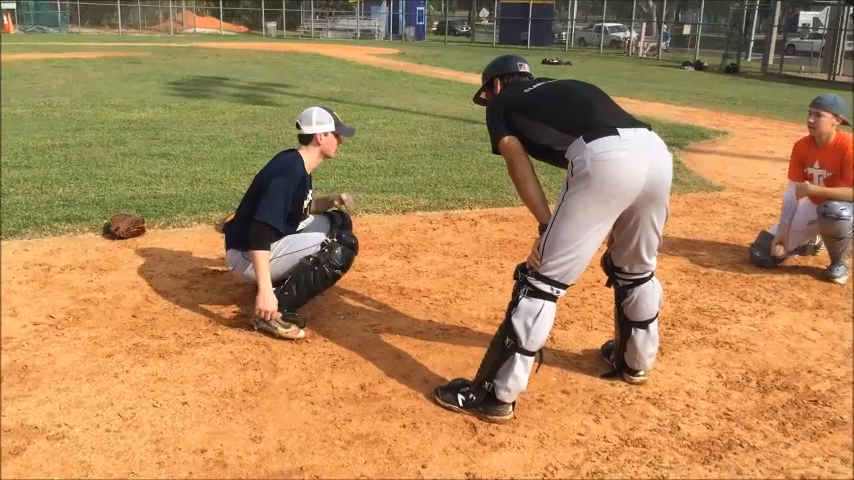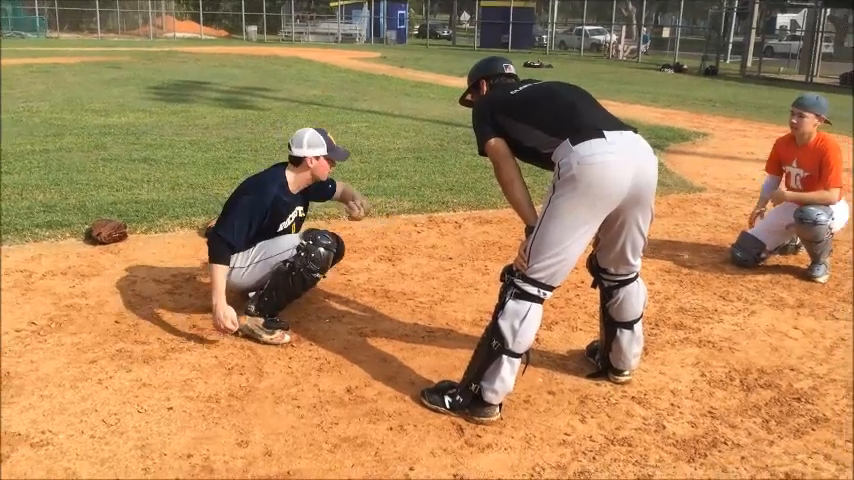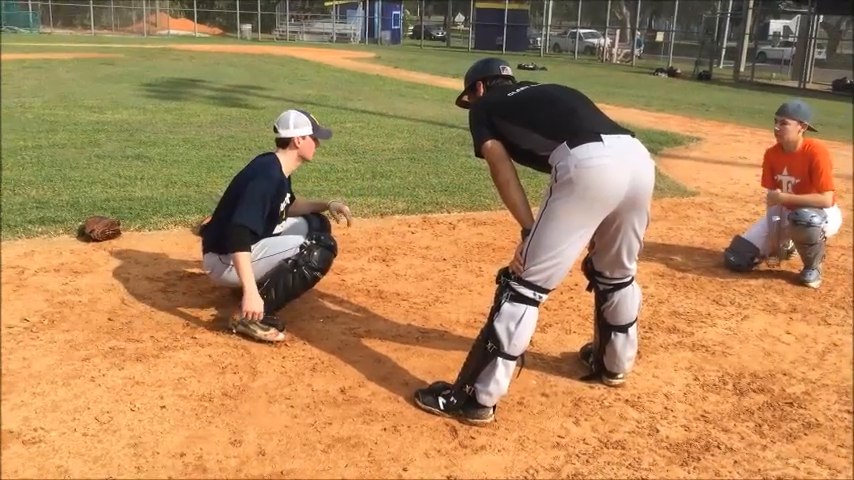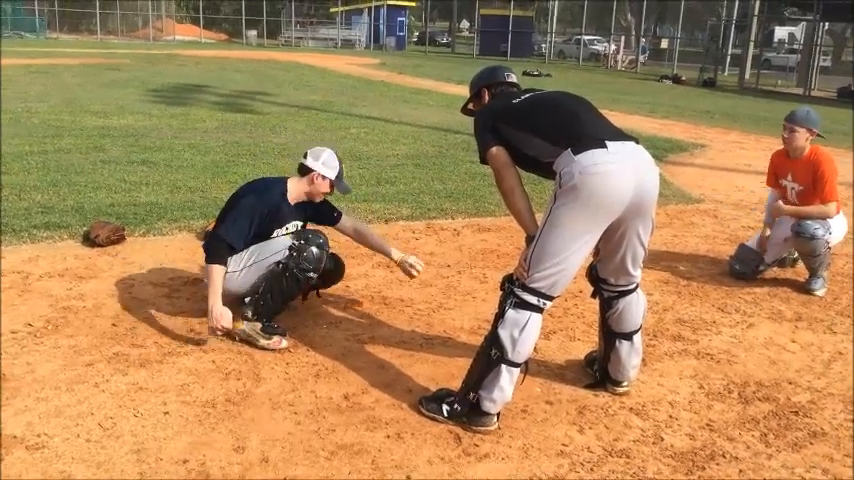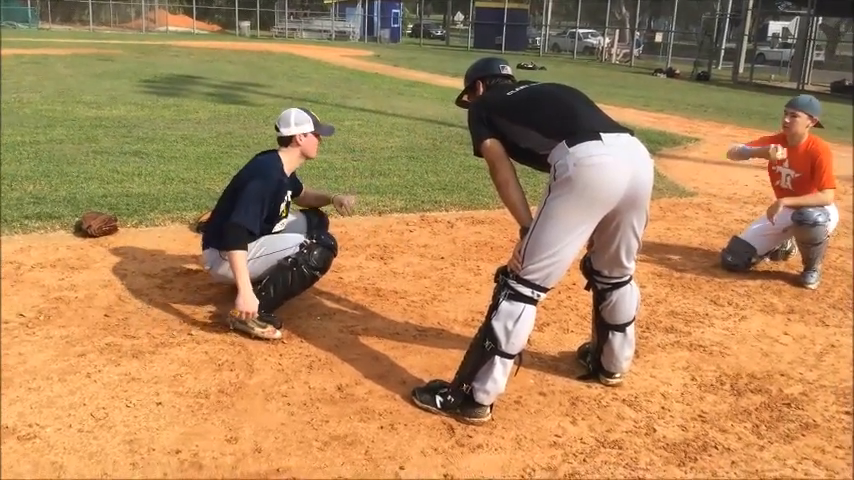
dt=1s
person 1, frame 1
left shoulder: (501, 103)
right shoulder: (567, 88)
left elbow: (518, 162)
left wrist: (547, 226)
left hip: (606, 160)
right hip: (656, 152)
left knee: (542, 280)
right knee: (636, 268)
left ankle: (494, 394)
right ankle: (635, 361)
person 1, frame 2
left shoulder: (487, 105)
right shoulder: (552, 90)
left elbow: (505, 165)
left wrist: (534, 229)
right wrist: (594, 223)
left hip: (592, 162)
right hip: (641, 155)
left knee: (528, 282)
right knee: (621, 268)
left ankle: (481, 395)
right ankle: (620, 360)
person 1, frame 3
left shoulder: (484, 106)
right shoulder: (550, 93)
left elbow: (502, 168)
left wrist: (530, 231)
left hip: (589, 167)
right hip: (638, 159)
left knee: (525, 285)
right knee: (616, 272)
left ankle: (475, 398)
right ankle: (613, 363)
person 1, frame 4
left shoulder: (489, 114)
right shoulder: (553, 100)
left elbow: (507, 175)
left wrist: (534, 238)
left hip: (594, 173)
right hip: (642, 165)
left knee: (528, 291)
right knee: (621, 279)
left ankle: (478, 405)
right ankle: (618, 371)
person 1, frame 5
left shoulder: (483, 106)
right shoulder: (549, 92)
left elbow: (501, 168)
left wrist: (528, 230)
left hip: (590, 165)
right hip: (637, 158)
left knee: (523, 283)
right knee: (615, 272)
left ankle: (472, 396)
right ankle: (611, 363)
person 2, frame 1
left shoulder: (300, 166)
right shoulder: (290, 171)
left elbow: (304, 208)
right elbow: (260, 233)
left wrist: (331, 202)
right wrist: (265, 290)
right hip: (248, 257)
left knee: (339, 222)
right knee: (343, 245)
left ankle: (283, 282)
right ankle: (273, 312)
person 2, frame 2
left shoulder: (302, 181)
right shoulder: (267, 191)
left elbow: (343, 189)
right elbow: (220, 247)
left wrist: (356, 200)
right wrist: (219, 303)
left hip: (252, 257)
right hip: (236, 264)
left knee: (333, 246)
right knee: (319, 248)
left ankle: (265, 287)
right ankle: (257, 315)
person 2, frame 3
left shoulder: (278, 169)
right shoulder: (267, 175)
left elbow: (288, 206)
right elbow: (238, 236)
left wrist: (327, 205)
right wrist: (251, 292)
right hip: (226, 260)
left knee: (317, 225)
right knee: (322, 248)
left ankle: (261, 283)
right ankle: (250, 316)
person 2, frame 4
left shoulder: (309, 201)
right shoulder: (261, 197)
left elbow: (352, 228)
right elbow: (217, 248)
left wrist: (398, 257)
right wrist: (215, 306)
left hip: (256, 266)
right hip: (230, 271)
left knee: (331, 267)
right knee: (312, 246)
left ankle: (257, 298)
right ankle: (253, 319)
person 2, frame 5
left shoulder: (282, 167)
right shoulder: (266, 174)
left elbow: (301, 196)
right elbow: (235, 236)
left wrist: (331, 198)
right wrist: (245, 292)
right hip: (225, 257)
left knee: (315, 221)
right knee: (321, 247)
left ankle: (261, 281)
right ankle: (252, 311)
person 3, frame 1
right shoulder: (801, 146)
right elbow: (793, 191)
left wrist: (813, 189)
right wrist: (783, 231)
right hip: (813, 206)
left knee: (834, 212)
right knee: (762, 255)
right ankle: (810, 242)
person 3, frame 2
left shoulder: (828, 147)
right shoulder: (782, 143)
left elbow: (832, 196)
right elbow: (772, 178)
left wrist: (787, 196)
right wrist: (760, 205)
left hip: (829, 209)
right hip: (793, 206)
left knee: (810, 217)
right knee: (742, 256)
left ankle: (821, 260)
right ankle: (791, 242)
person 3, frame 3
left shoulder: (816, 152)
right shoulder: (771, 154)
left elbow: (827, 199)
right elbow: (771, 198)
left wrist: (783, 198)
right wrist: (773, 237)
left hip: (823, 214)
right hip: (786, 211)
left knee: (804, 219)
right knee: (736, 259)
left ankle: (813, 265)
right ankle: (785, 247)
person 3, frame 4
left shoulder: (821, 160)
right shoulder: (778, 157)
left elbow: (829, 210)
left wrist: (785, 210)
right wrist: (767, 227)
left hip: (827, 222)
right hip: (791, 219)
left knee: (807, 230)
right knee: (740, 268)
left ankle: (818, 274)
right ankle: (788, 254)
person 3, frame 5
left shoulder: (819, 150)
right shoulder: (774, 142)
left elbow: (827, 197)
right elbow: (732, 154)
left wrist: (784, 202)
right wrist: (763, 151)
left hip: (816, 212)
right hip: (783, 210)
left knee: (808, 218)
right knee: (733, 260)
left ankle: (812, 268)
right ankle: (781, 245)
